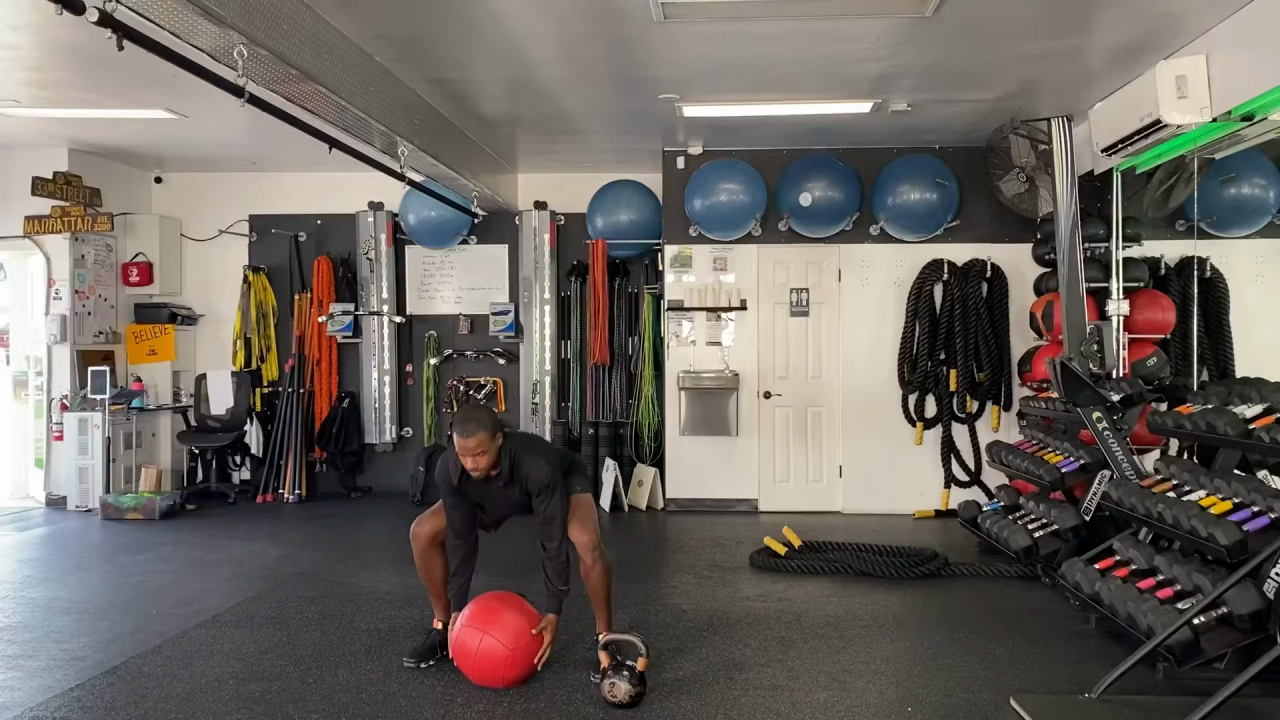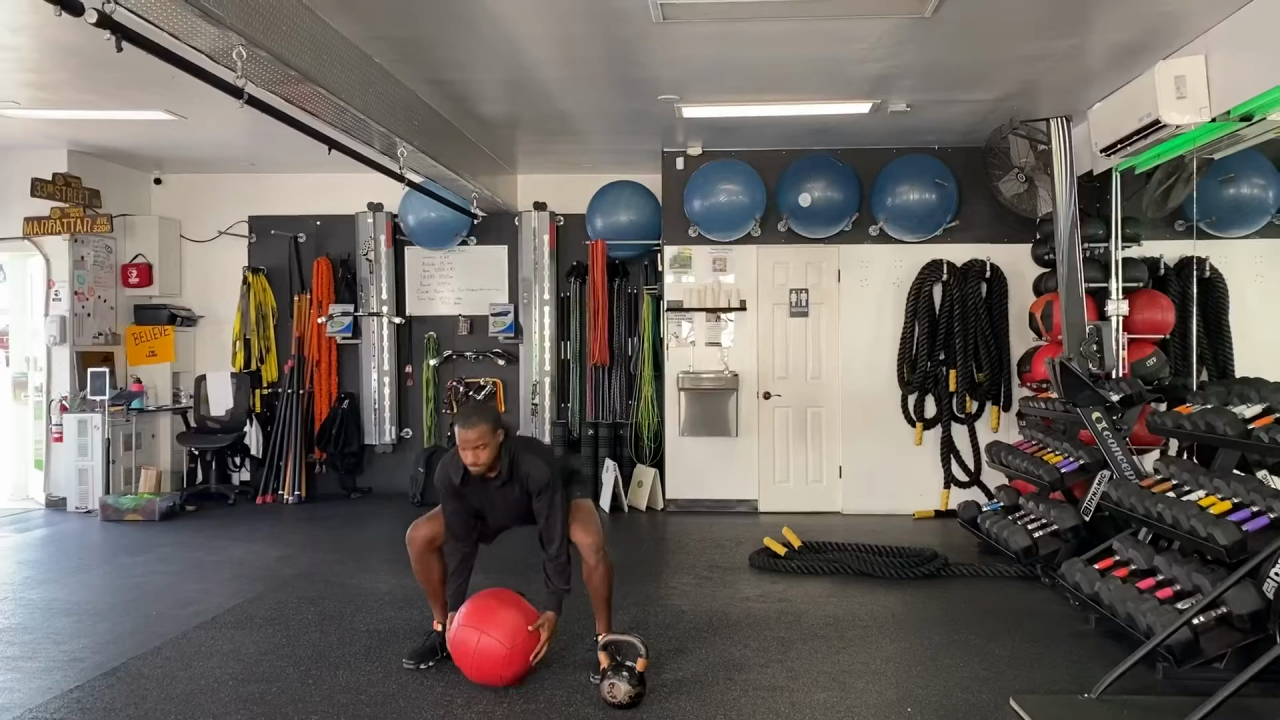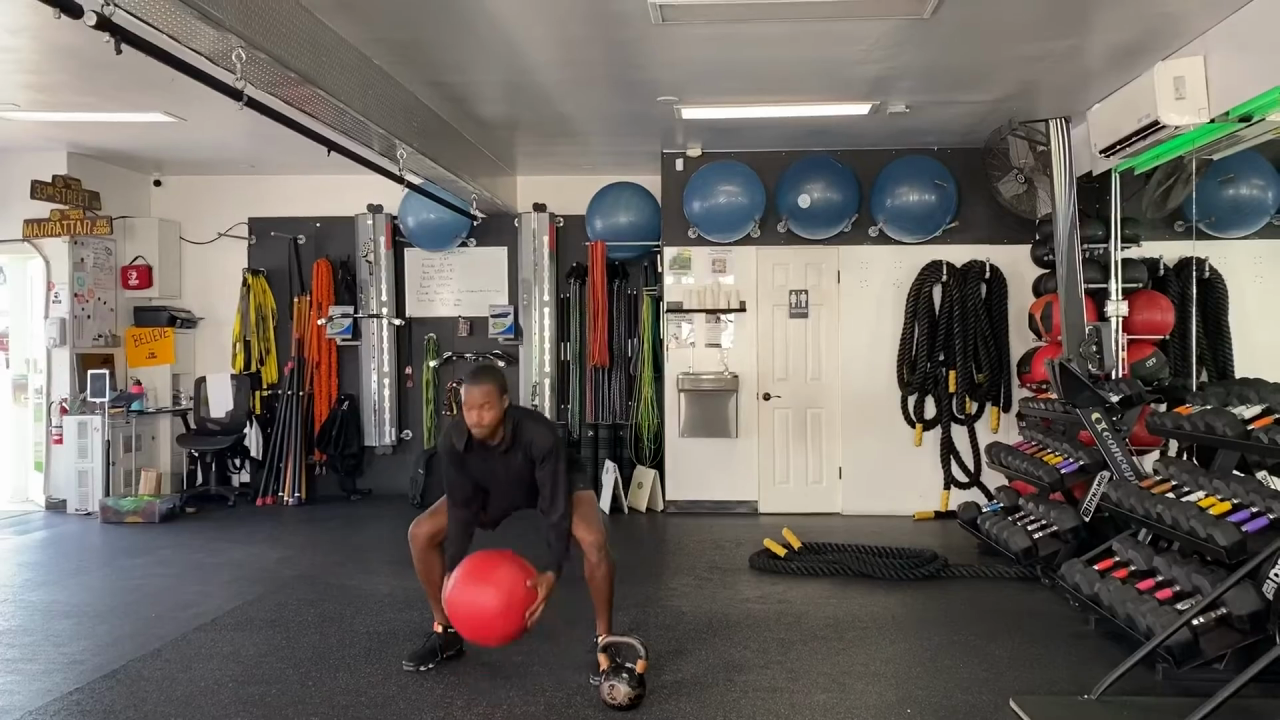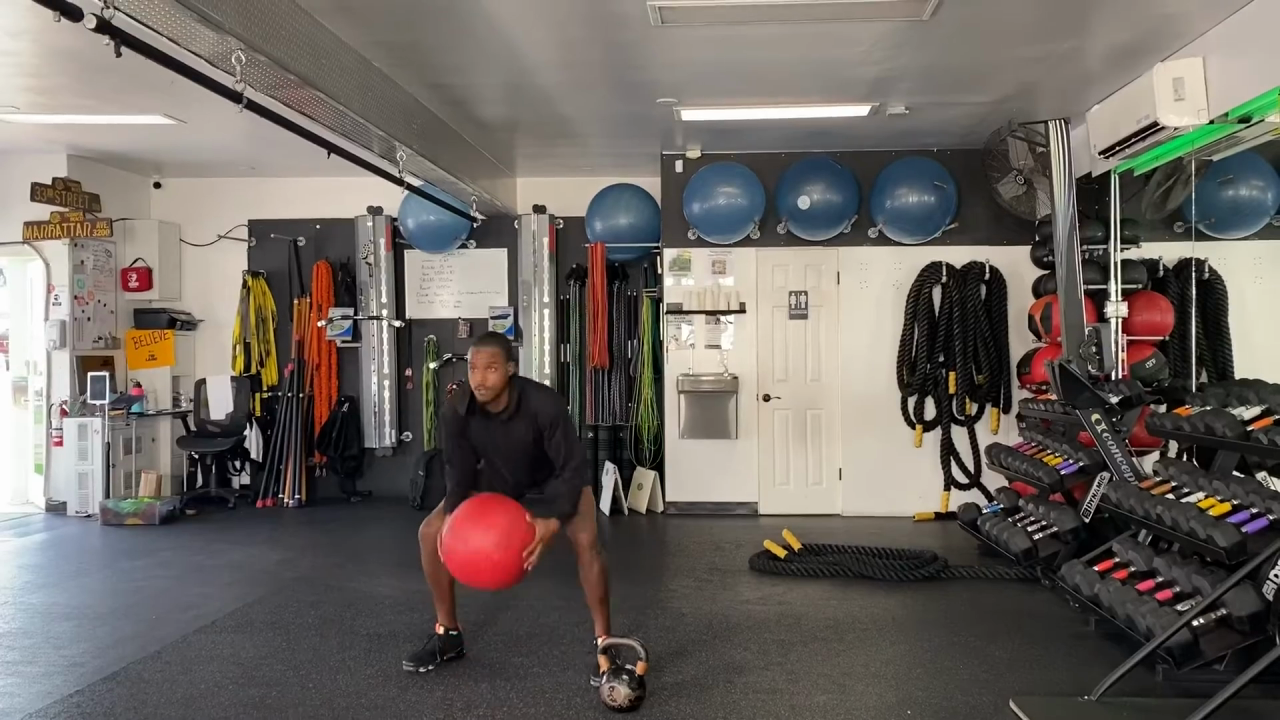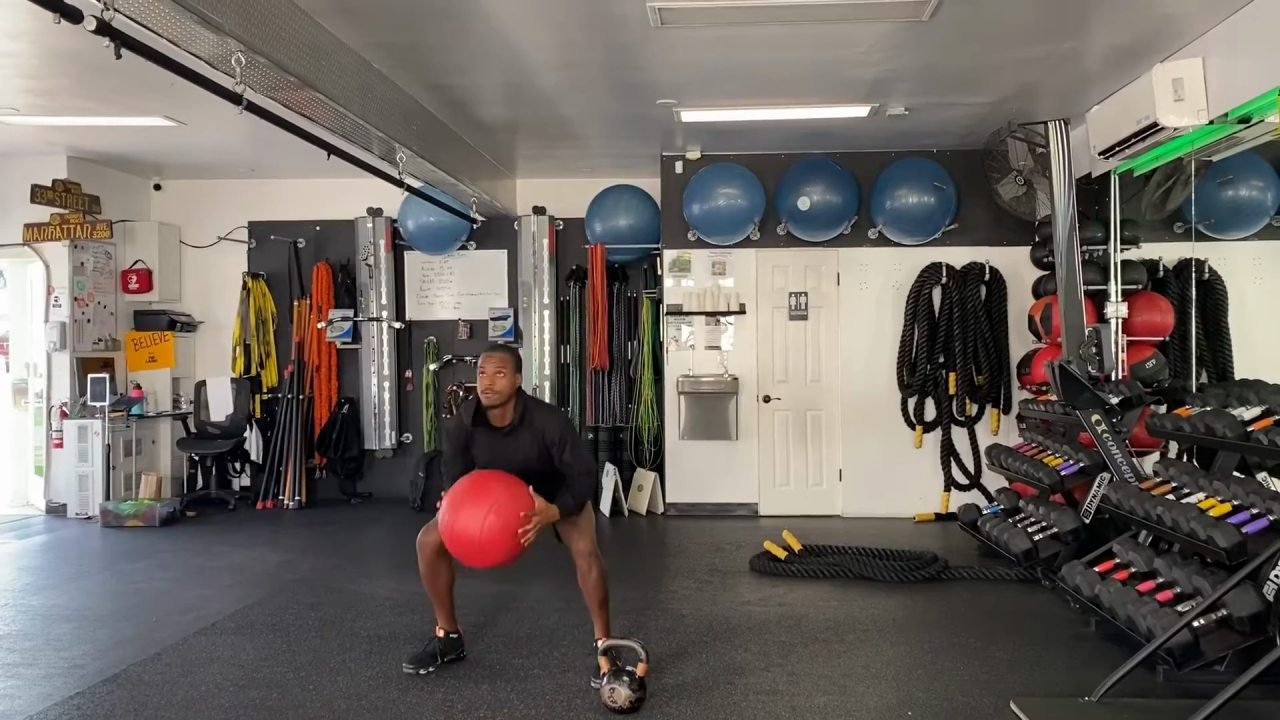
dt=0.2s
person 1, frame 1
left shoulder: (538, 464)
right shoulder: (448, 470)
left elbow: (553, 540)
right elbow: (461, 536)
left wrist: (552, 612)
right wrist: (457, 607)
left hip: (562, 481)
left knee: (586, 541)
right knee: (423, 532)
right ankle: (443, 627)
person 1, frame 2
left shoulder: (536, 465)
right shoulder: (449, 472)
left elbow: (554, 540)
right elbow: (460, 540)
left wrist: (551, 610)
right wrist: (454, 607)
left hip: (560, 490)
left knee: (590, 544)
right knee: (419, 535)
right ankle: (442, 630)
person 1, frame 3
left shoulder: (539, 434)
right shoulder: (452, 441)
left elbow: (556, 507)
right elbow: (461, 507)
left wrist: (550, 573)
right wrist: (451, 571)
left hip: (553, 487)
right hip: (493, 491)
left knee: (592, 540)
right knee: (422, 533)
right ankle: (444, 632)
person 1, frame 4
left shoulder: (544, 403)
right shoulder: (457, 411)
left elbow: (574, 468)
right elbow: (459, 471)
left wrist: (551, 521)
right wrist: (454, 520)
left hip: (554, 476)
right hip: (496, 476)
left knee: (585, 542)
right knee: (431, 532)
left ankle: (603, 642)
right ankle: (447, 634)
person 1, frame 5
left shoulder: (547, 421)
right shoulder: (462, 424)
left elbow: (585, 477)
right elbow: (452, 481)
left wrist: (552, 511)
left hip: (554, 497)
left knee: (584, 550)
right knee: (430, 540)
left ankle: (604, 646)
right ankle: (448, 636)
